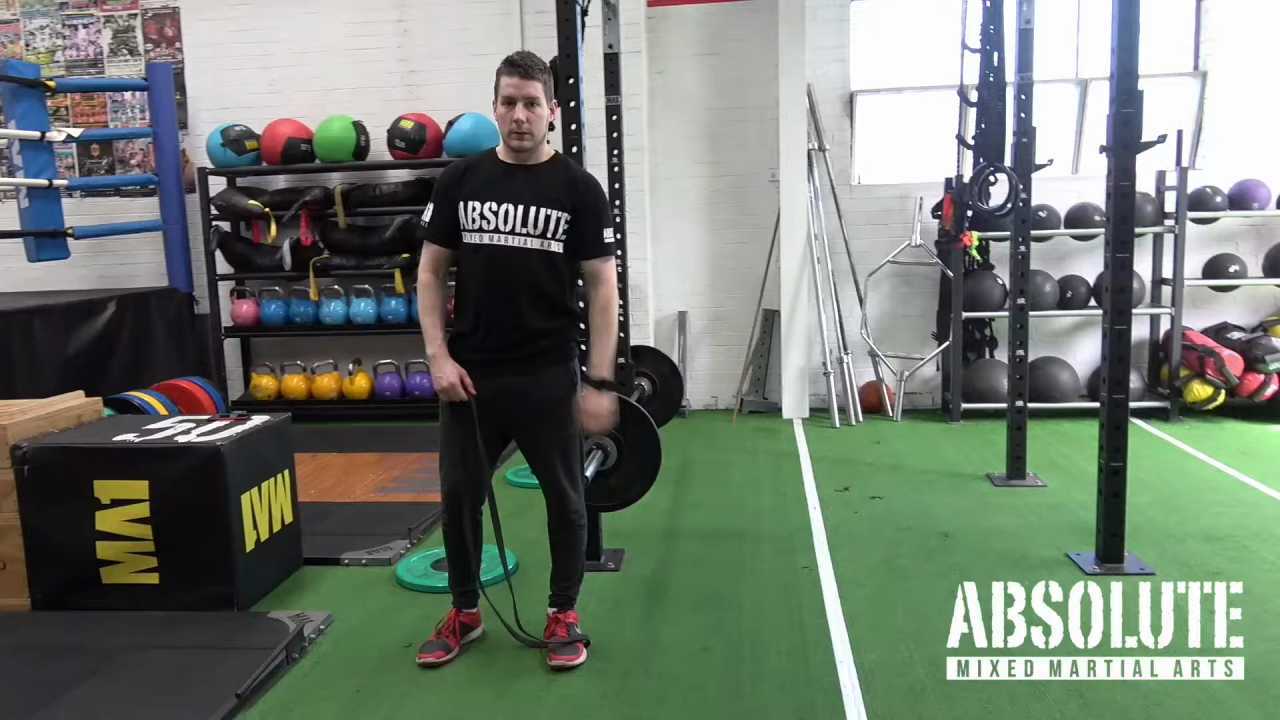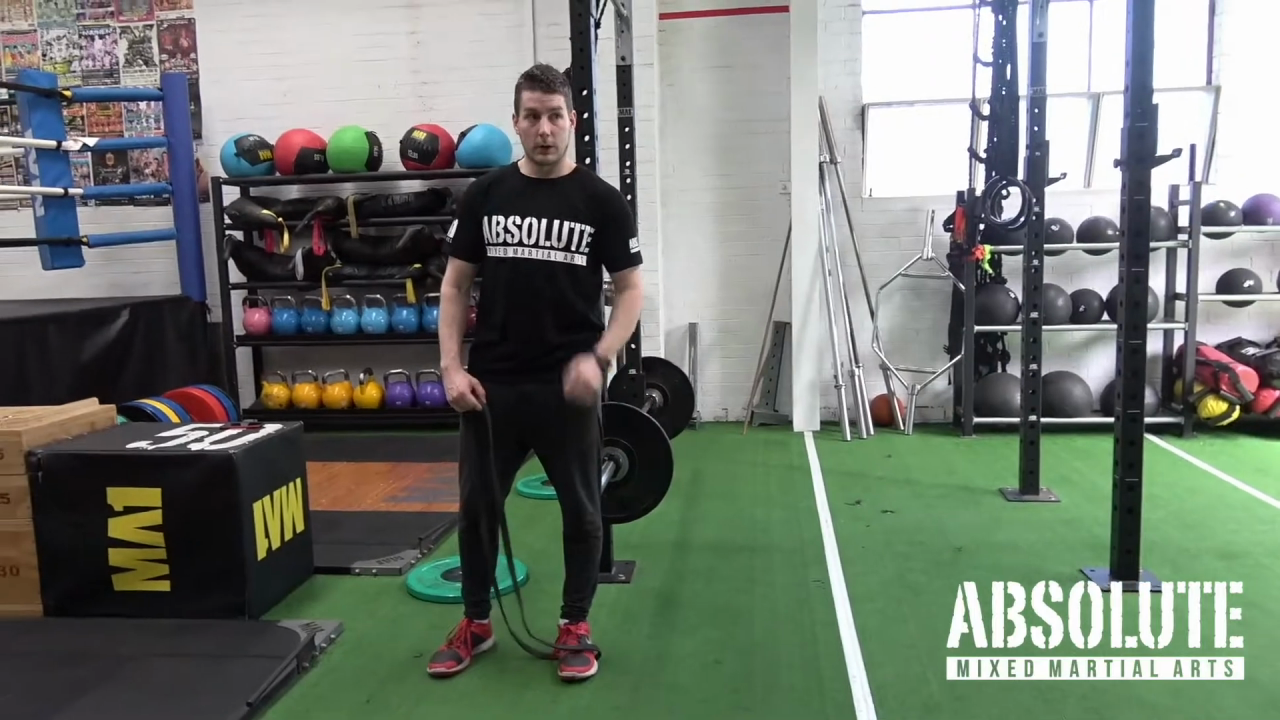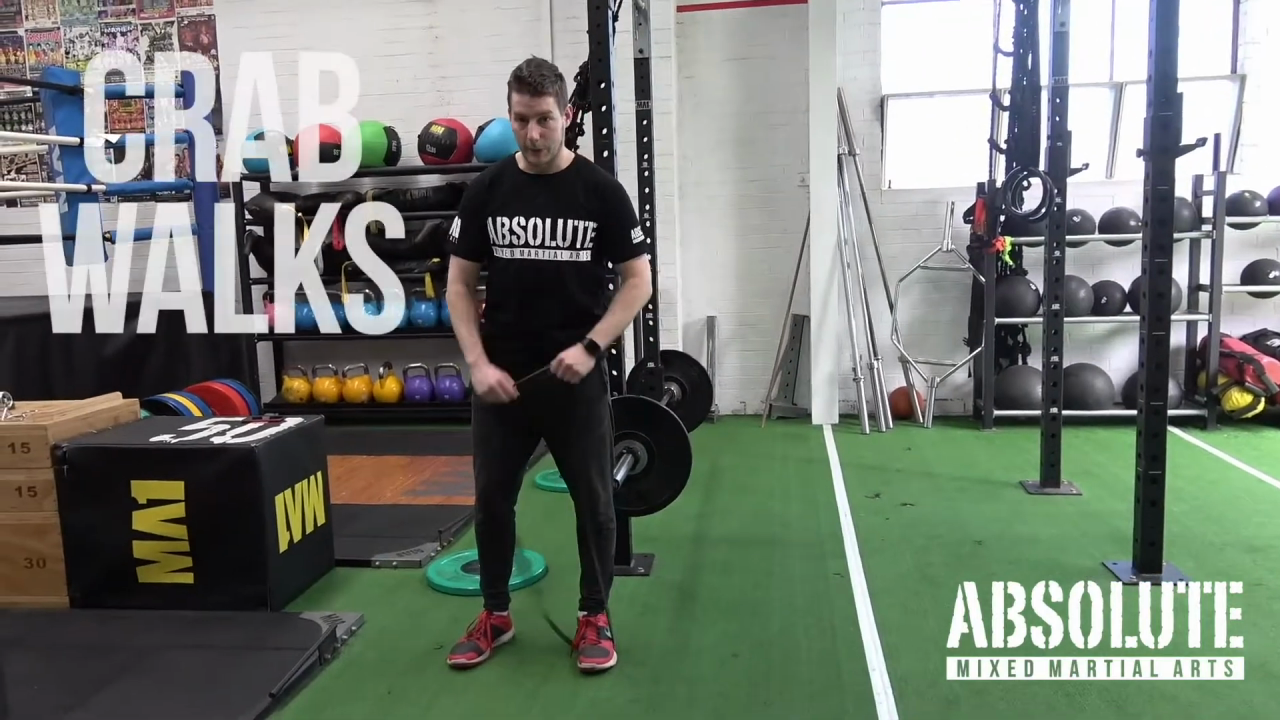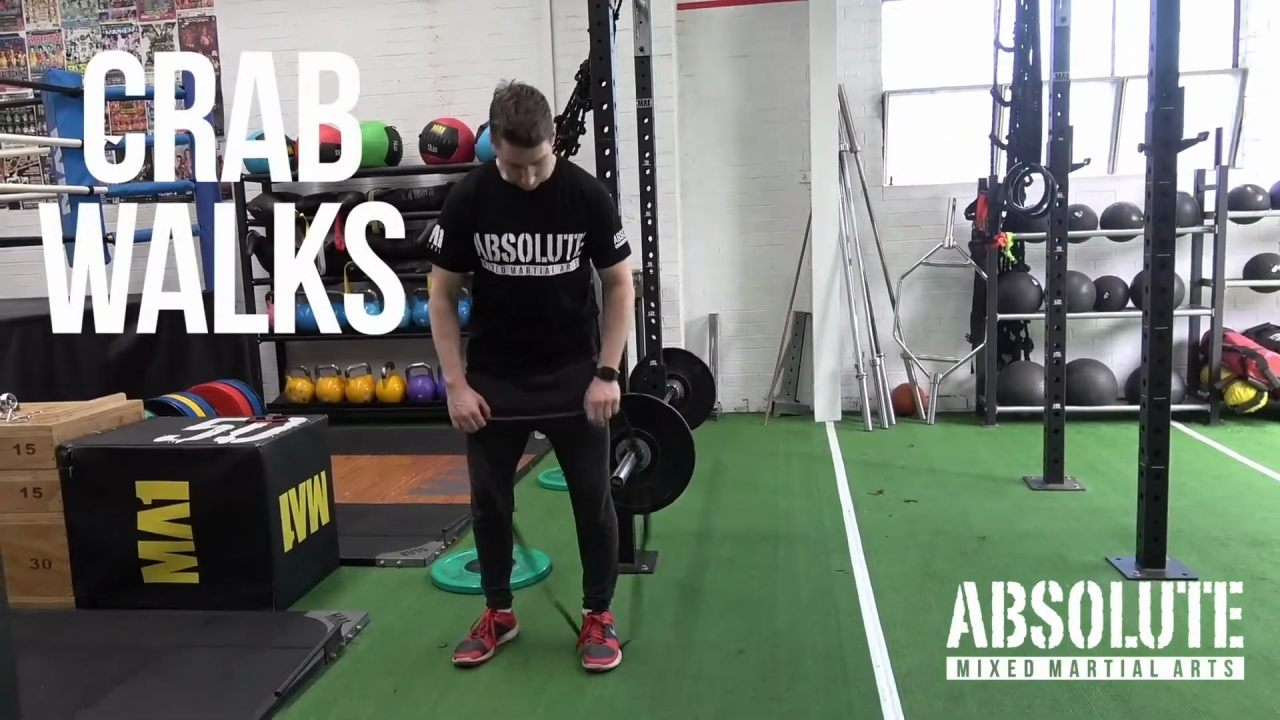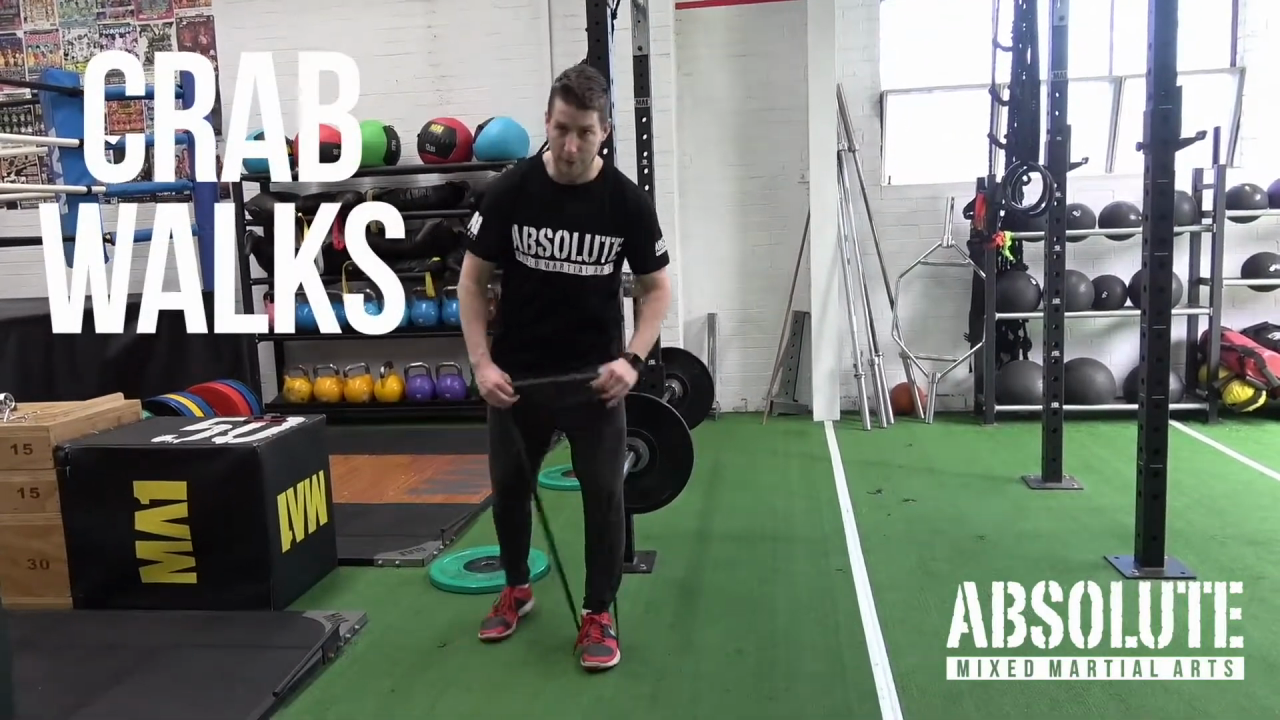
dt=1s
person 1, frame 1
left shoulder: (578, 188)
right shoulder: (459, 180)
left elbow: (602, 286)
right elbow: (431, 272)
left wrist: (601, 380)
right wrist: (438, 355)
left hip: (548, 376)
right hip: (471, 374)
left knee: (564, 498)
right knee: (459, 495)
left ankle: (562, 615)
right ankle: (464, 613)
person 1, frame 2
left shoulder: (601, 201)
right shoulder: (483, 195)
left elbow: (631, 289)
right elbow: (455, 285)
left wrist: (599, 358)
right wrist: (451, 365)
left hip: (566, 387)
right hip: (491, 384)
left knee: (580, 509)
right knee: (477, 505)
left ankle: (575, 625)
right ankle: (475, 624)
person 1, frame 3
left shoulder: (601, 191)
right shoulder: (486, 191)
left elbow: (637, 280)
right elbow: (459, 283)
left wrist: (590, 347)
right wrist: (477, 361)
left hip: (577, 377)
right hip: (503, 378)
left knee: (593, 501)
right knee: (492, 499)
left ankle: (593, 617)
right ankle: (495, 615)
person 1, frame 4
left shoulder: (587, 195)
right shoulder: (468, 199)
left elbow: (619, 284)
right elbow: (442, 294)
left wrist: (607, 373)
right wrist: (456, 383)
left hip: (573, 374)
right hip: (494, 378)
left knee: (592, 498)
right knee: (489, 499)
left ankle: (598, 615)
right ankle: (498, 613)
person 1, frame 5
left shoulder: (627, 201)
right shoulder: (509, 190)
left elbow: (656, 287)
right elbow: (473, 279)
left wrist: (631, 358)
right wrist: (481, 362)
left hip: (593, 375)
right hip: (517, 373)
left knee: (603, 495)
right knee: (509, 486)
left ankle: (598, 615)
right ankle: (516, 588)
